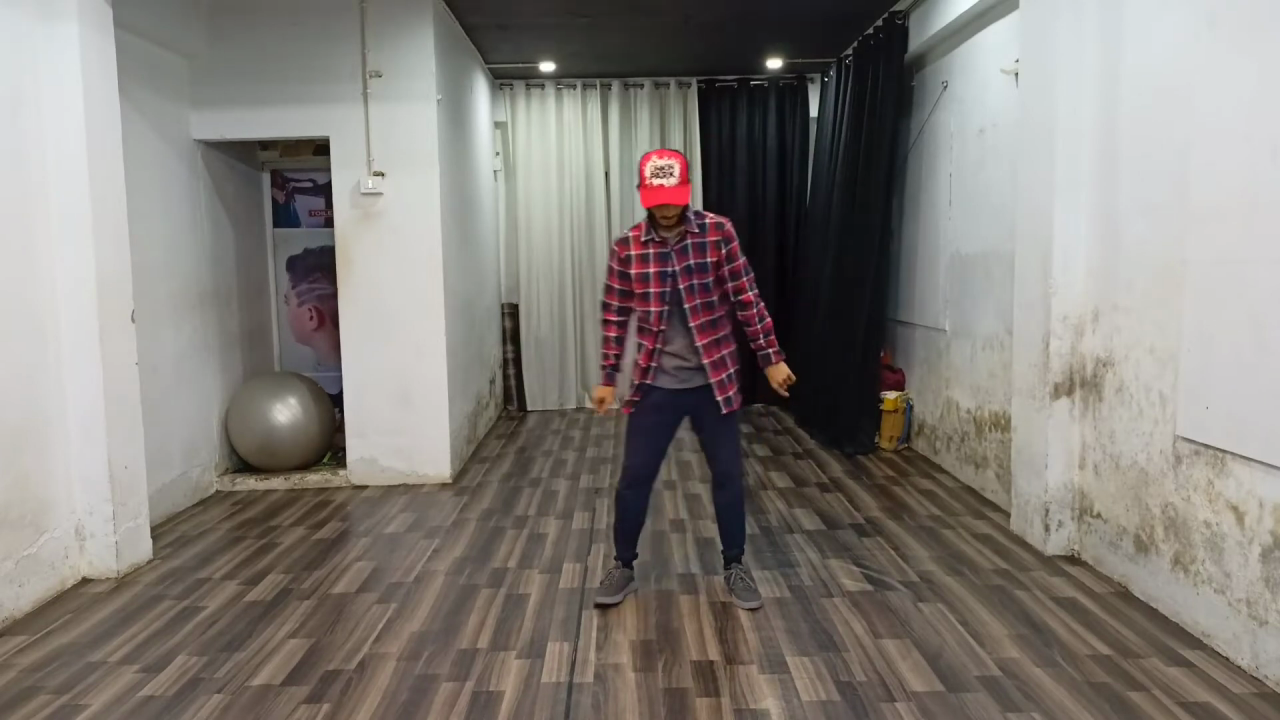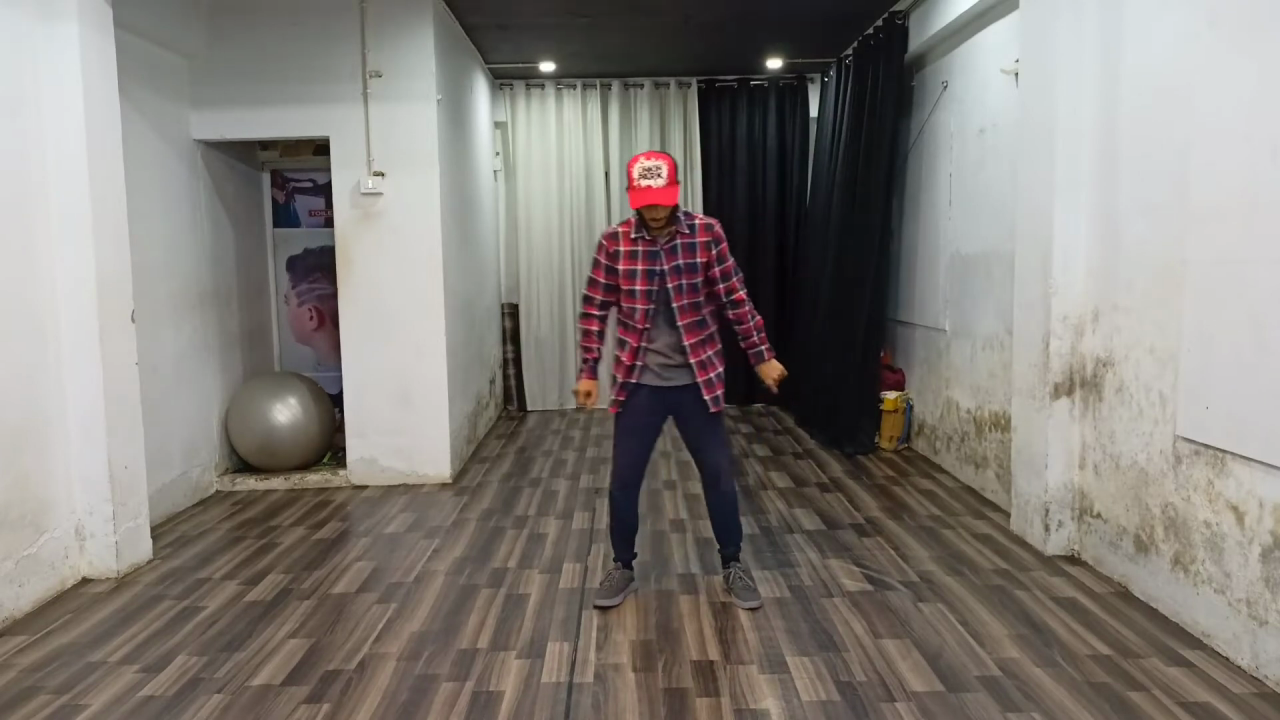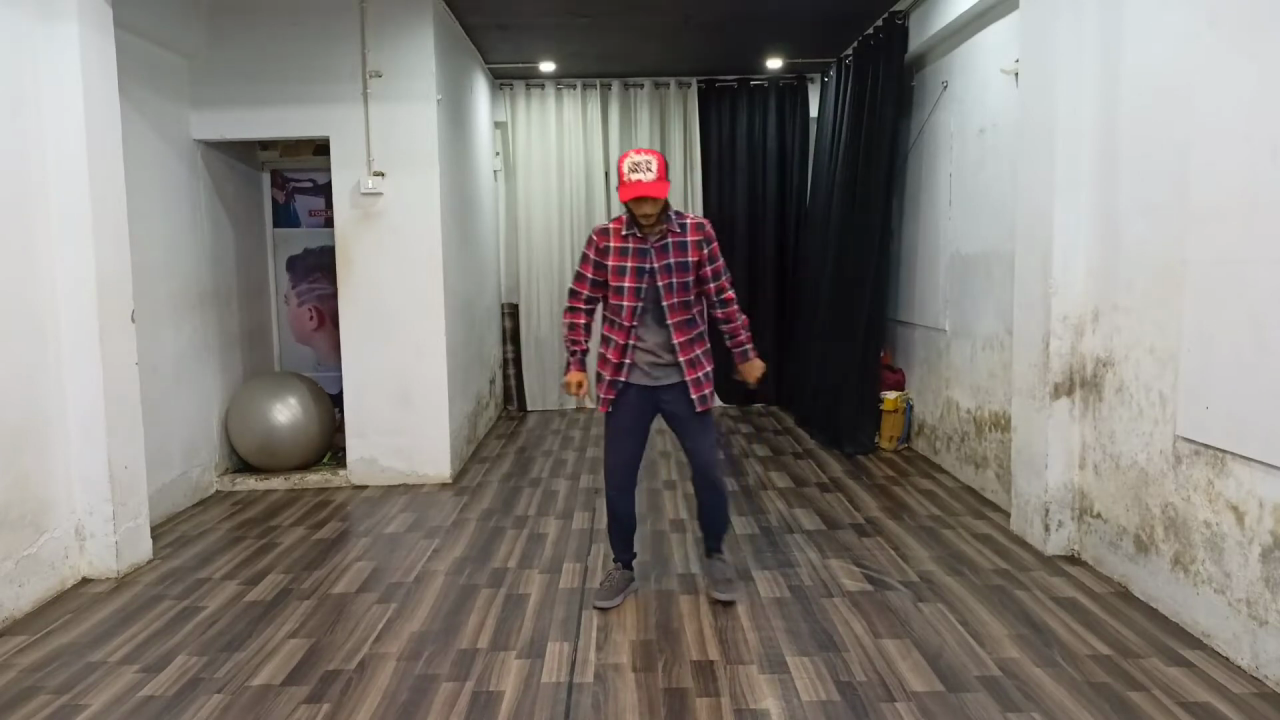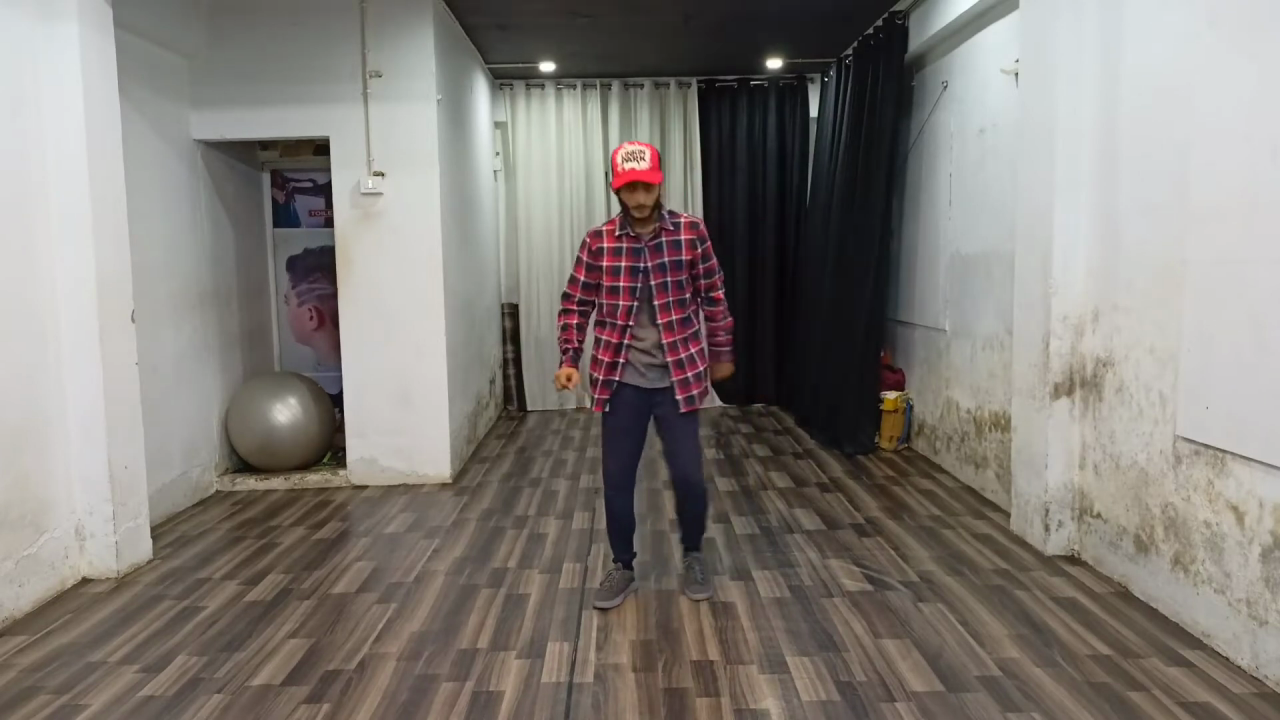
dt=0.1s
person 1, frame 1
left shoulder: (718, 232)
right shoulder: (627, 246)
left elbow: (745, 298)
right elbow: (614, 315)
left wrist: (771, 358)
right wrist: (607, 377)
left hip: (712, 379)
right hip: (655, 383)
left knee: (729, 476)
right knee: (635, 477)
left ankle: (734, 566)
right ankle: (623, 564)
person 1, frame 2
left shoulder: (706, 233)
right shoulder: (614, 243)
left elbow: (734, 297)
right elbow: (594, 309)
left wrist: (763, 356)
right wrist: (588, 371)
left hip: (698, 378)
right hip: (638, 381)
left knee: (718, 474)
right knee: (624, 478)
left ankle: (732, 564)
right ankle: (622, 566)
person 1, frame 3
left shoulder: (696, 233)
right shoulder: (604, 240)
left elbow: (723, 298)
right elbow: (581, 303)
left wrist: (746, 352)
right wrist: (577, 362)
left hip: (686, 377)
right hip: (627, 380)
left knee: (708, 470)
right knee: (618, 477)
left ankle: (715, 556)
right ankle: (622, 566)
person 1, frame 4
left shoulder: (690, 232)
right shoulder: (598, 242)
left elbow: (712, 295)
right elbow: (575, 304)
left wrist: (721, 352)
right wrist: (569, 359)
left hip: (678, 377)
right hip: (621, 381)
left knee: (688, 474)
right knee: (617, 479)
left ankle: (692, 554)
right ankle: (622, 567)
